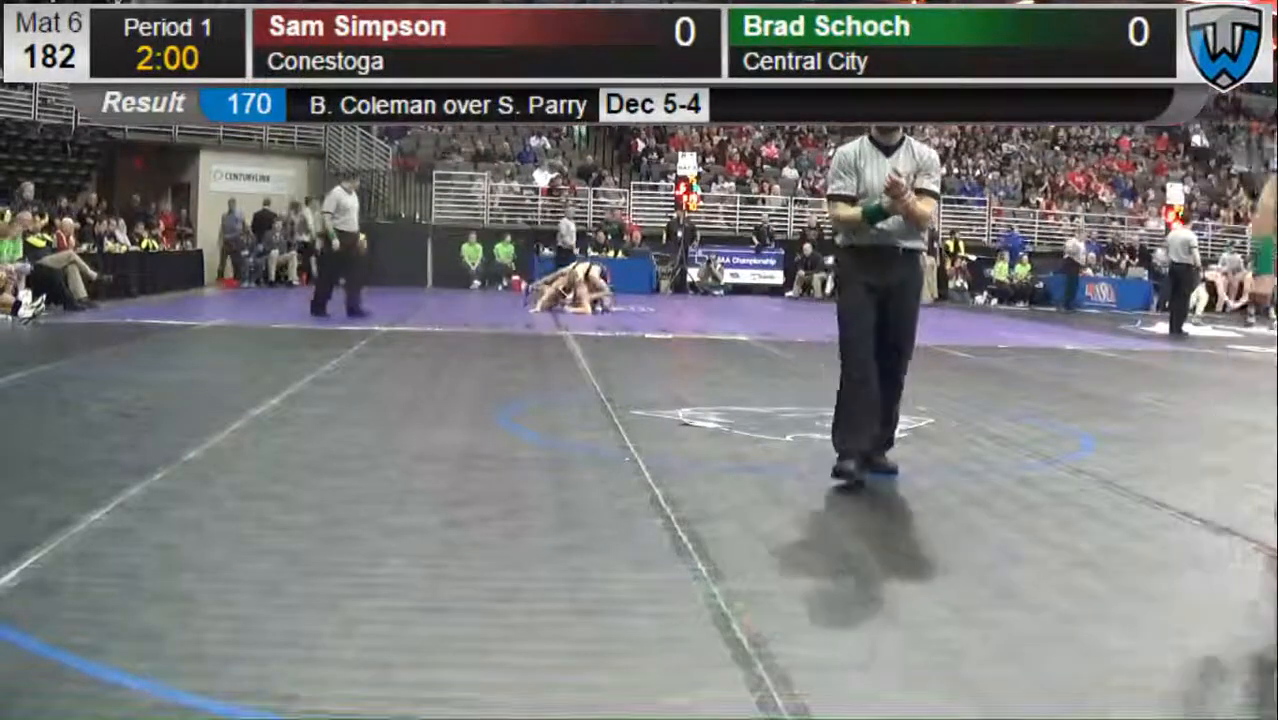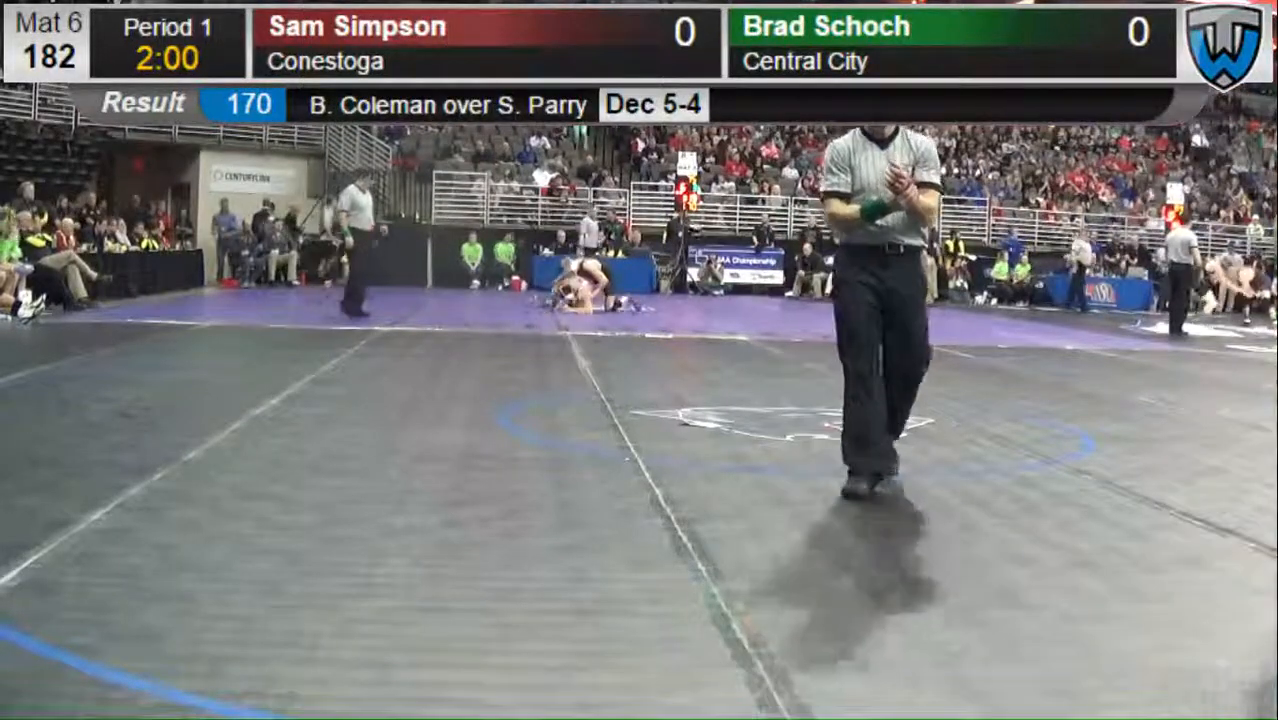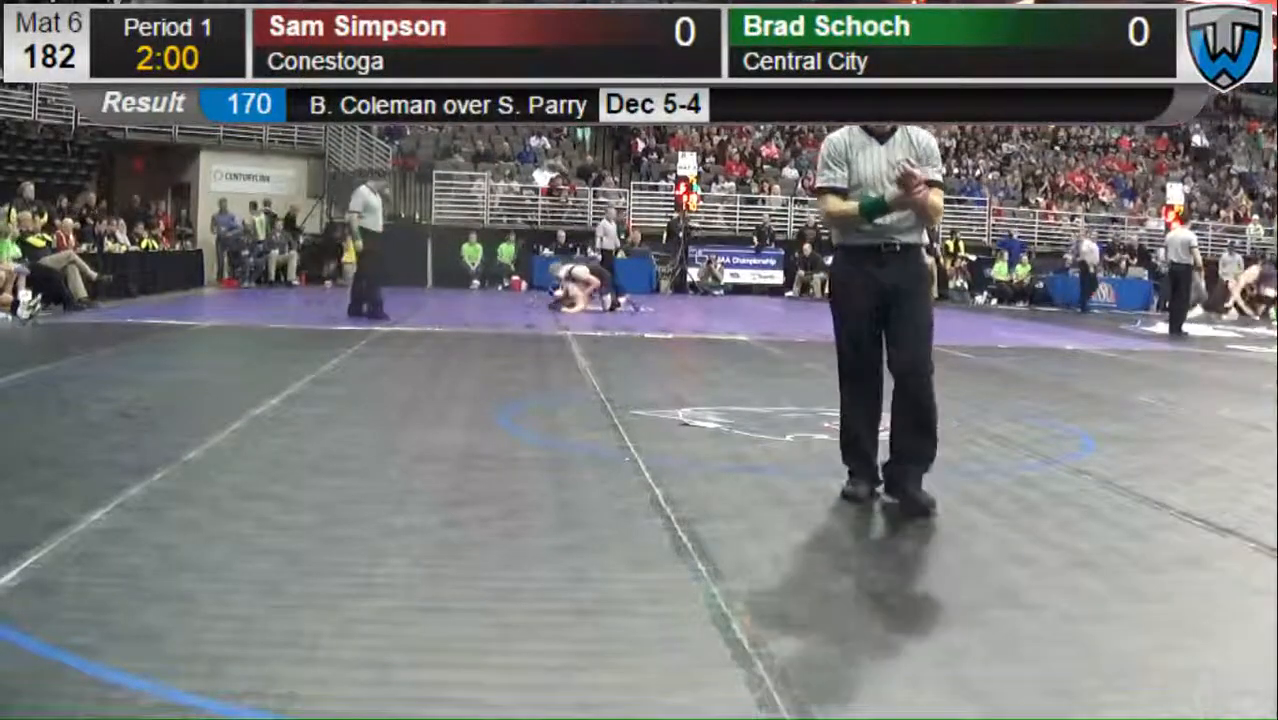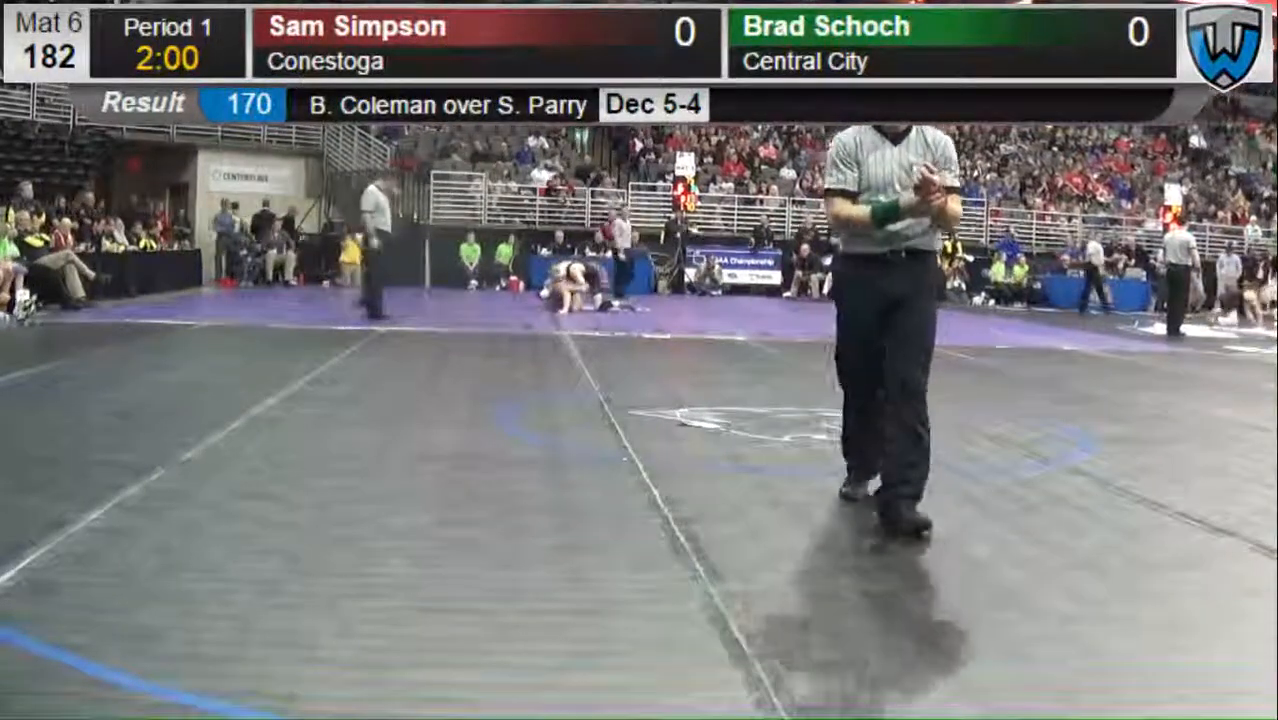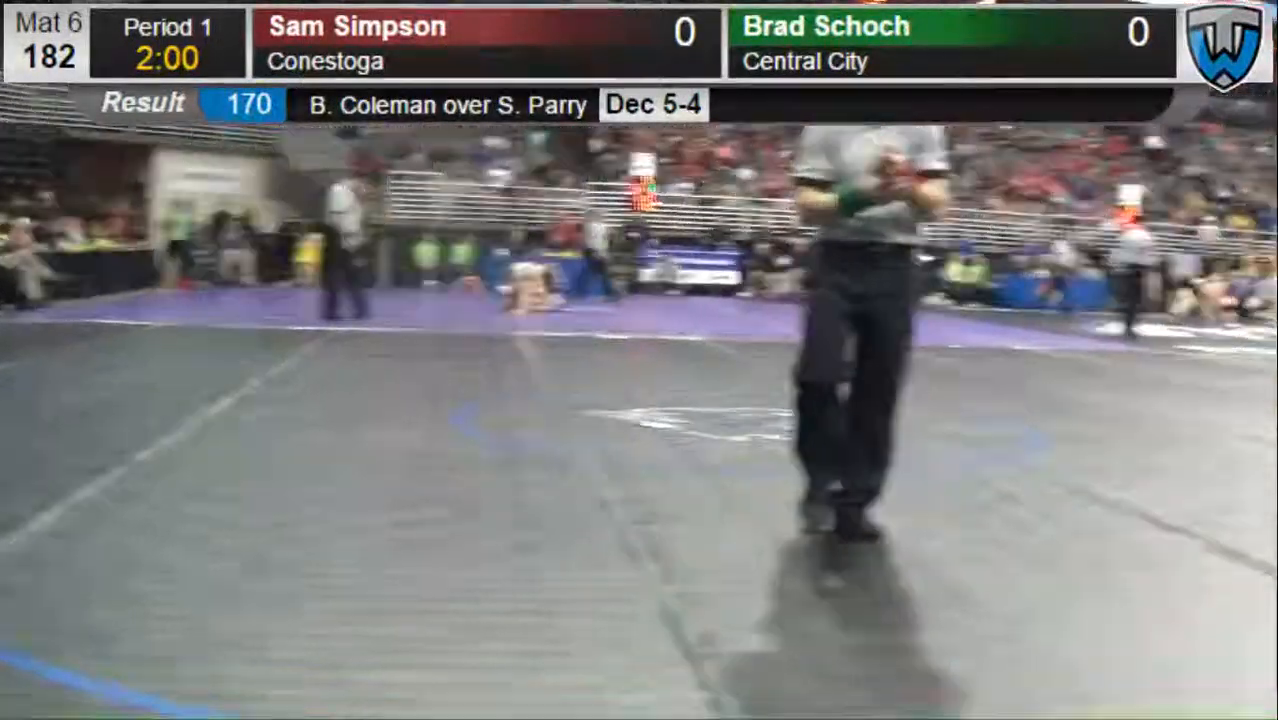
dt=0.3s
person 1, frame 1
left shoulder: (925, 157)
right shoulder: (848, 154)
left elbow: (925, 219)
right elbow: (838, 216)
left wrist: (905, 202)
right wrist: (883, 209)
left hip: (904, 267)
right hip: (858, 264)
left knee: (893, 361)
right knee: (858, 359)
left ankle: (875, 447)
right ankle: (851, 451)
person 1, frame 2
left shoulder: (921, 147)
right shoulder: (842, 149)
left elbow: (930, 213)
right elbow: (834, 214)
left wrist: (909, 195)
right wrist: (885, 204)
left hip: (906, 264)
right hip: (857, 266)
left knee: (912, 362)
right knee: (861, 368)
left ankle: (883, 437)
right ankle: (864, 466)
person 1, frame 3
left shoulder: (922, 142)
right shoulder: (839, 143)
left elbow: (935, 214)
right elbow: (830, 211)
left wrist: (918, 195)
right wrist: (886, 203)
left hip: (907, 265)
right hip: (855, 266)
left knee: (915, 371)
right knee: (858, 373)
left ankle: (905, 475)
right ankle: (862, 470)
person 1, frame 4
left shoulder: (937, 143)
right shoulder: (848, 142)
left elbow: (952, 219)
right elbow: (837, 214)
left wrist: (937, 201)
right wrist: (899, 208)
left hip: (916, 274)
right hip: (860, 273)
left knee: (908, 386)
right knee: (858, 378)
left ankle: (899, 498)
right ankle: (860, 467)
person 1, frame 5
left shoulder: (923, 130)
right shoulder: (824, 131)
left elbow: (936, 205)
right elbow: (806, 204)
left wrist: (907, 187)
right wrist: (864, 196)
left hip: (894, 268)
right hip: (836, 264)
left knee: (878, 389)
right knee: (818, 375)
left ankle: (854, 500)
right ankle: (822, 474)
